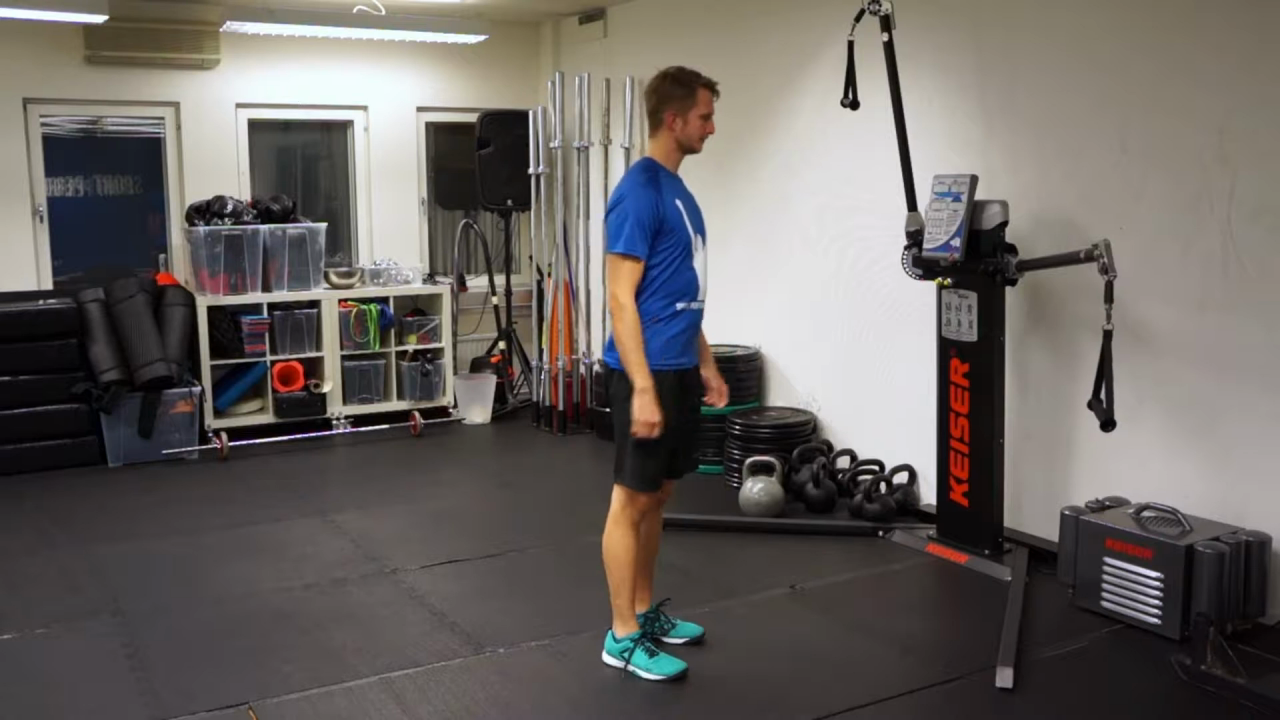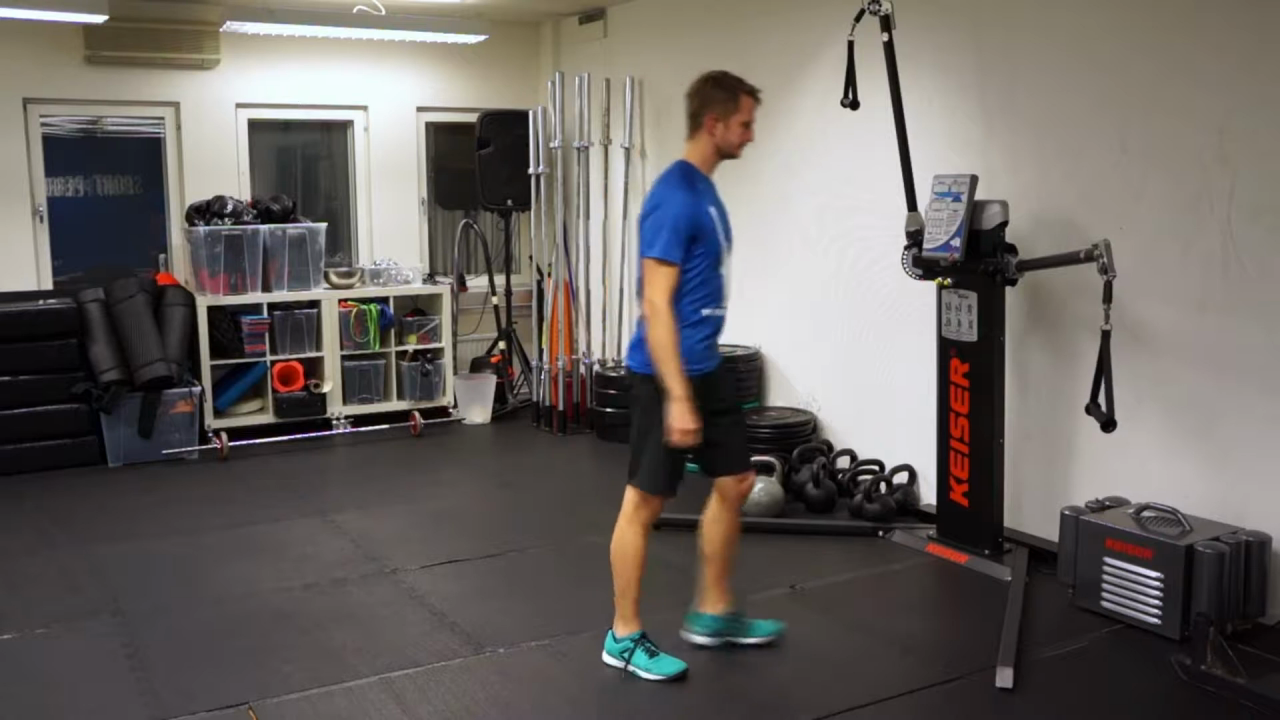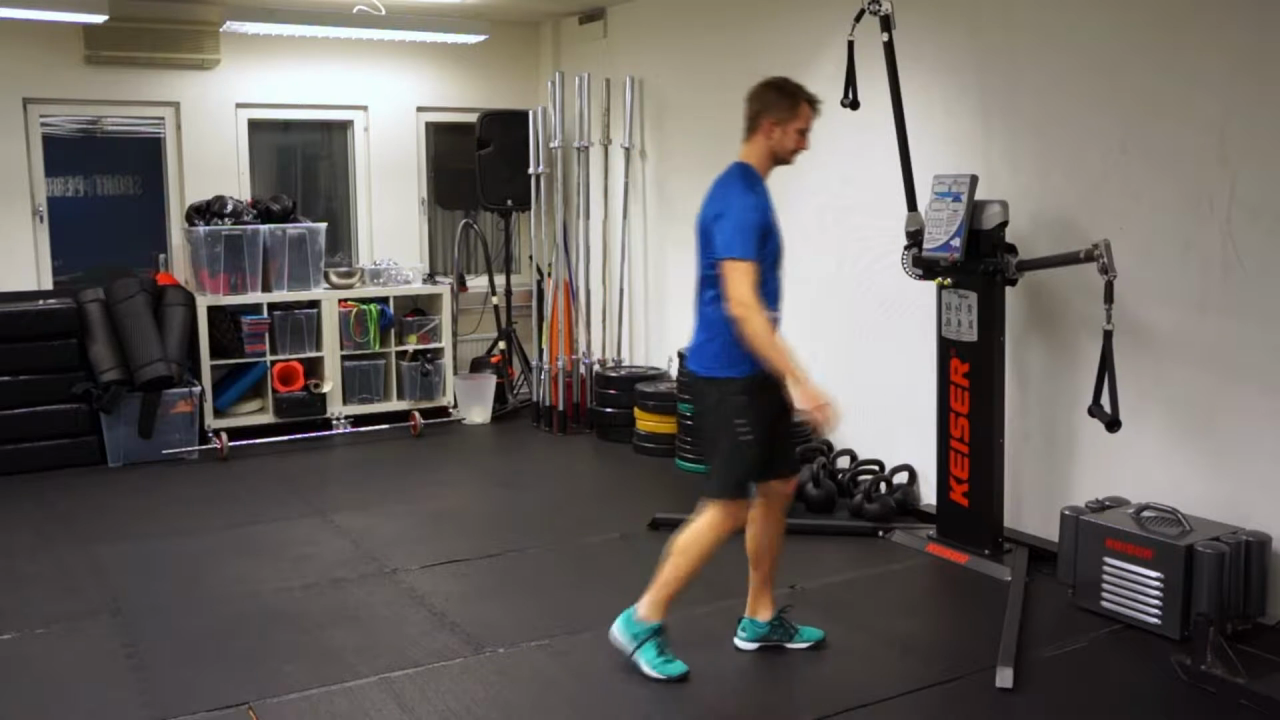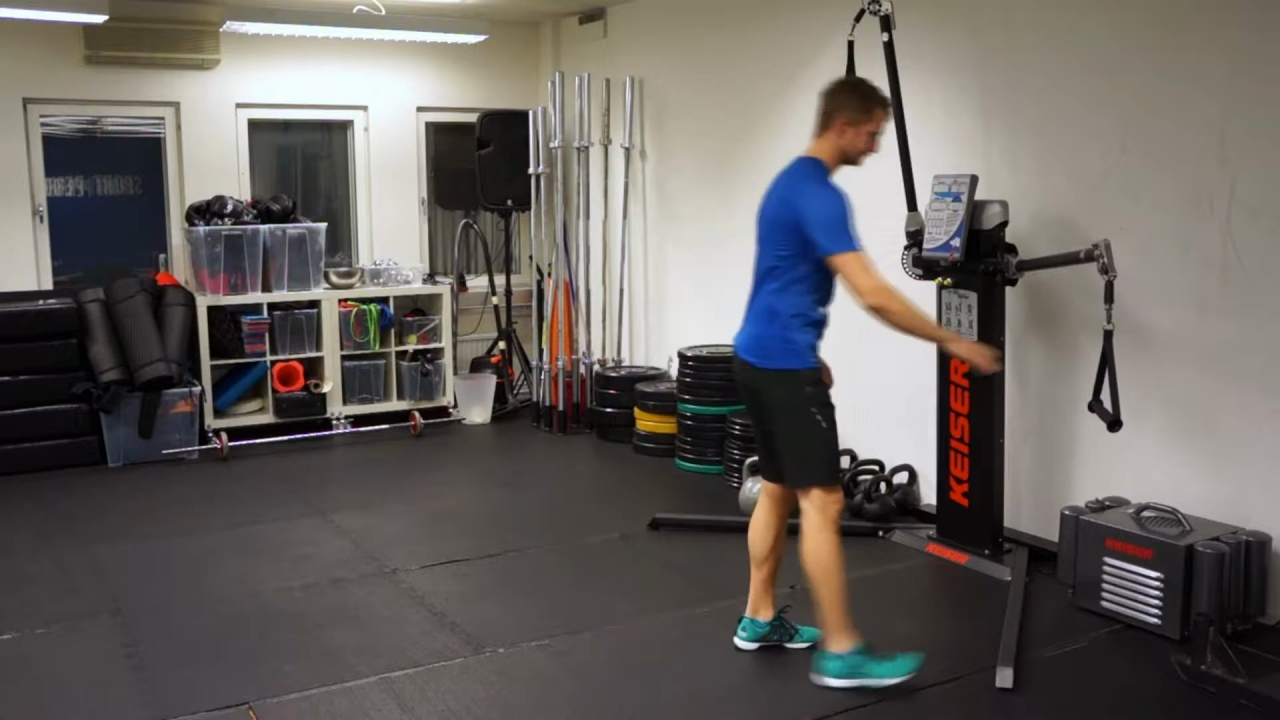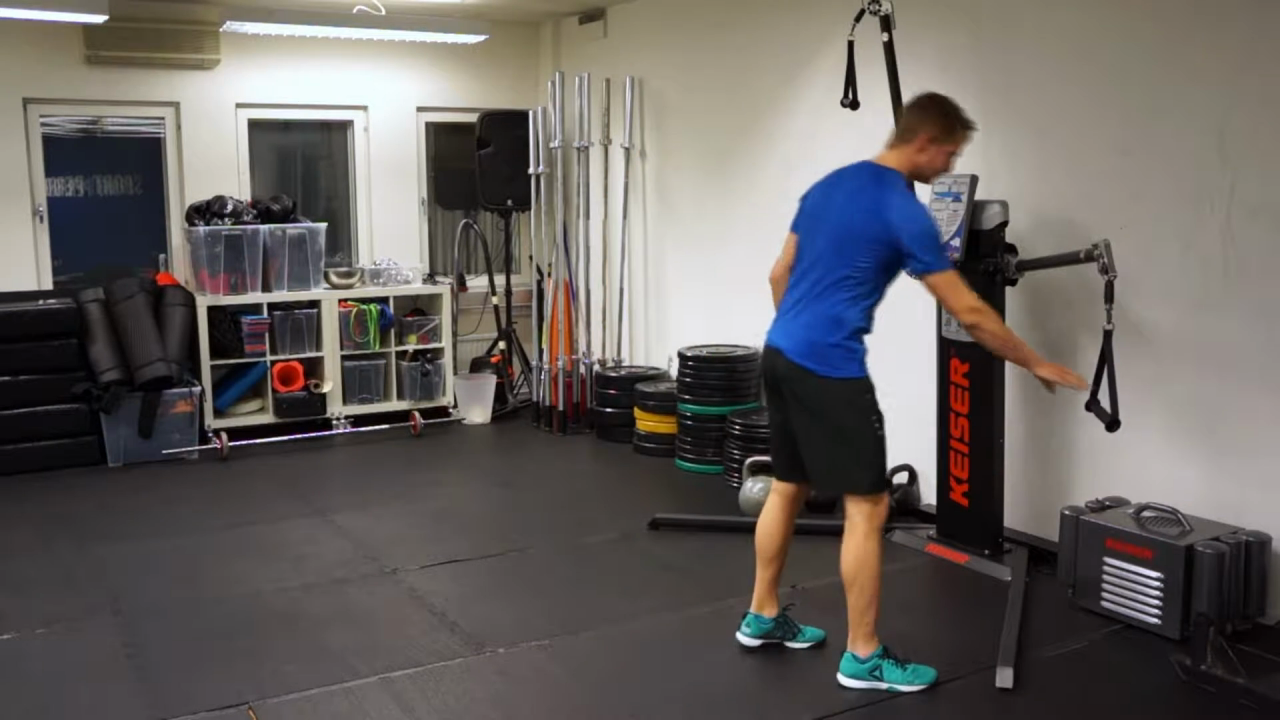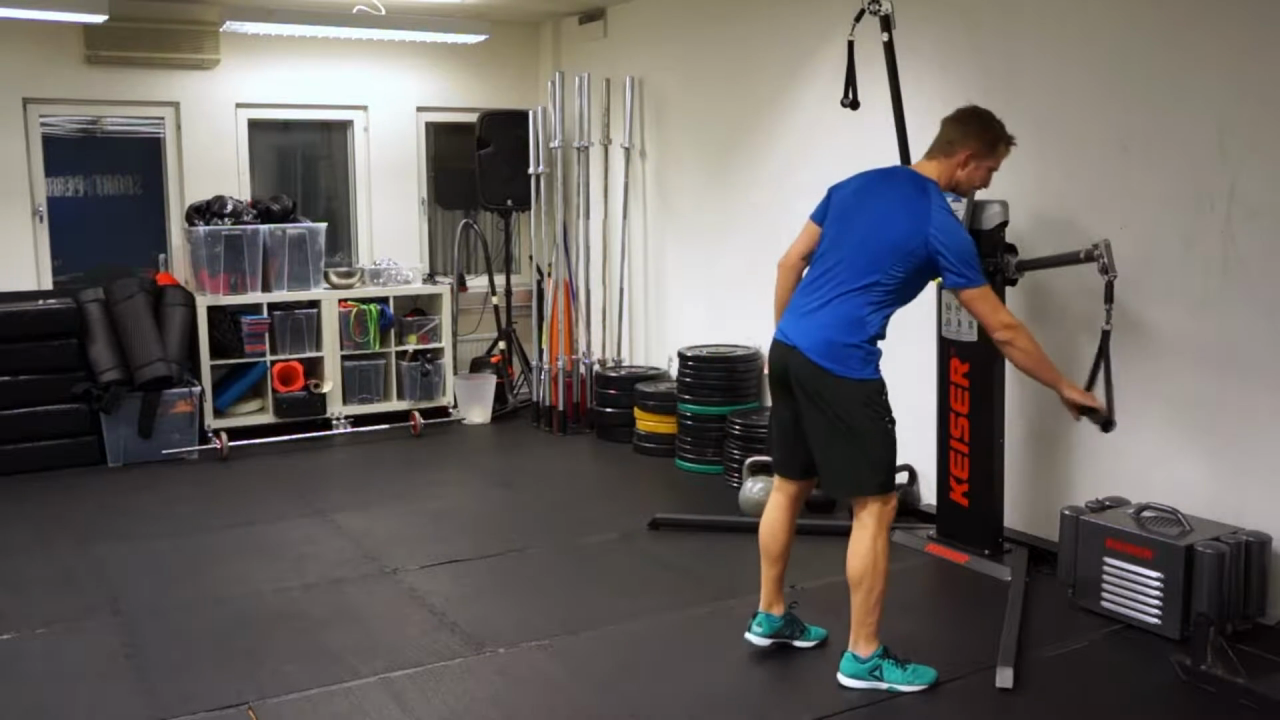
dt=0.3s
person 1, frame 1
left shoulder: (678, 188)
right shoulder: (639, 192)
right elbow: (621, 298)
left wrist: (706, 365)
right wrist: (642, 388)
left hip: (680, 369)
right hip: (647, 372)
left knee: (660, 494)
right knee: (633, 501)
left ankle: (644, 607)
right ankle: (624, 636)
person 1, frame 2
left shoulder: (705, 190)
right shoulder: (675, 197)
right elbow: (656, 304)
right wrist: (676, 397)
left hip: (707, 368)
right hip: (667, 374)
left knee: (734, 483)
right knee: (645, 502)
left ankle: (713, 613)
right ankle: (625, 636)
person 1, frame 3
left shoulder: (750, 191)
right shoulder: (739, 198)
right elbow: (742, 304)
right wrist: (799, 383)
left hip: (747, 371)
right hip: (728, 373)
left knee: (777, 489)
right knee: (725, 507)
left ankle: (761, 619)
right ankle: (641, 621)
person 1, frame 4
left shoulder: (792, 182)
right shoulder: (817, 194)
right elbow: (873, 295)
right wrist: (952, 343)
left hip: (761, 354)
right hip: (782, 362)
left knee: (779, 489)
right knee: (821, 500)
left ankle: (759, 619)
right ankle: (842, 649)
person 1, frame 5
left shoulder: (826, 186)
right shoulder: (904, 212)
left elbow: (779, 273)
right elbow: (969, 312)
right wrist: (1036, 364)
left hip: (780, 353)
right hip: (828, 367)
left knee: (787, 488)
right knee: (867, 506)
left ankle: (763, 616)
right ankle: (862, 656)
person 1, frame 6
left shoulder: (854, 186)
right shoulder: (939, 226)
left elbow: (790, 262)
right elbow: (1003, 329)
right wrist: (1065, 387)
left hip: (789, 350)
right hip: (842, 367)
left knee: (788, 486)
right knee: (875, 508)
left ankle: (769, 616)
right ankle: (863, 656)
